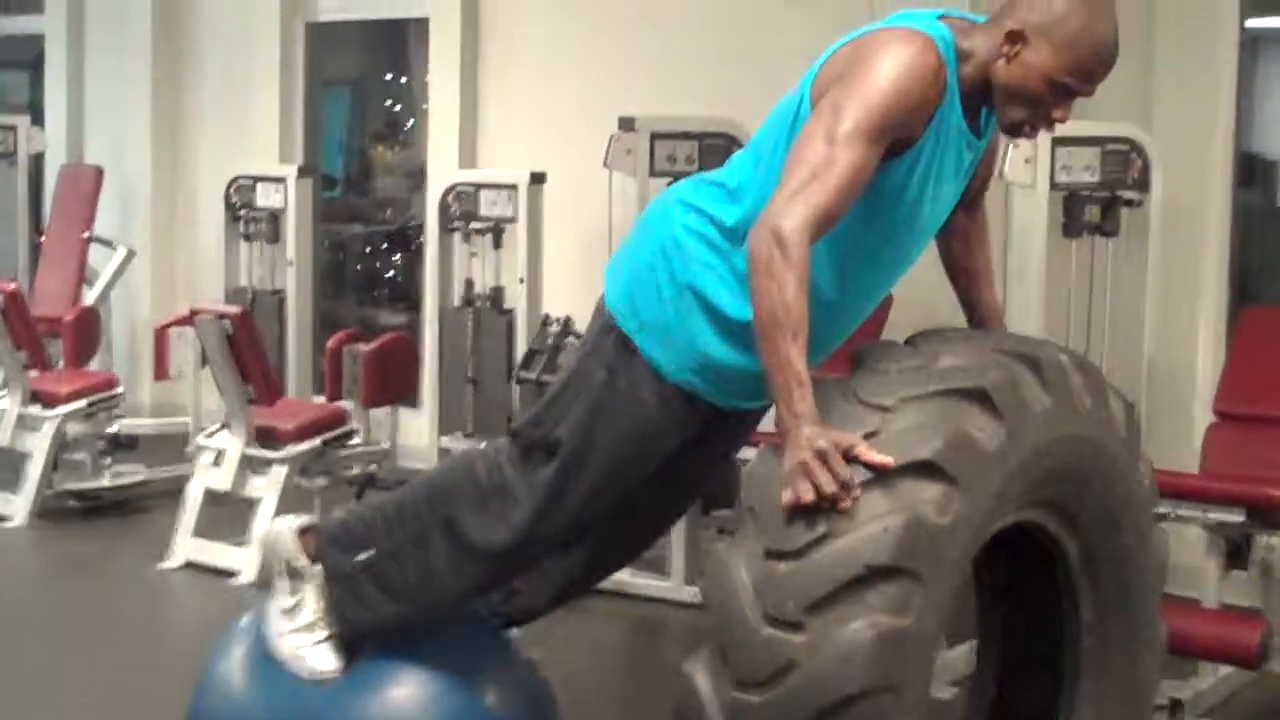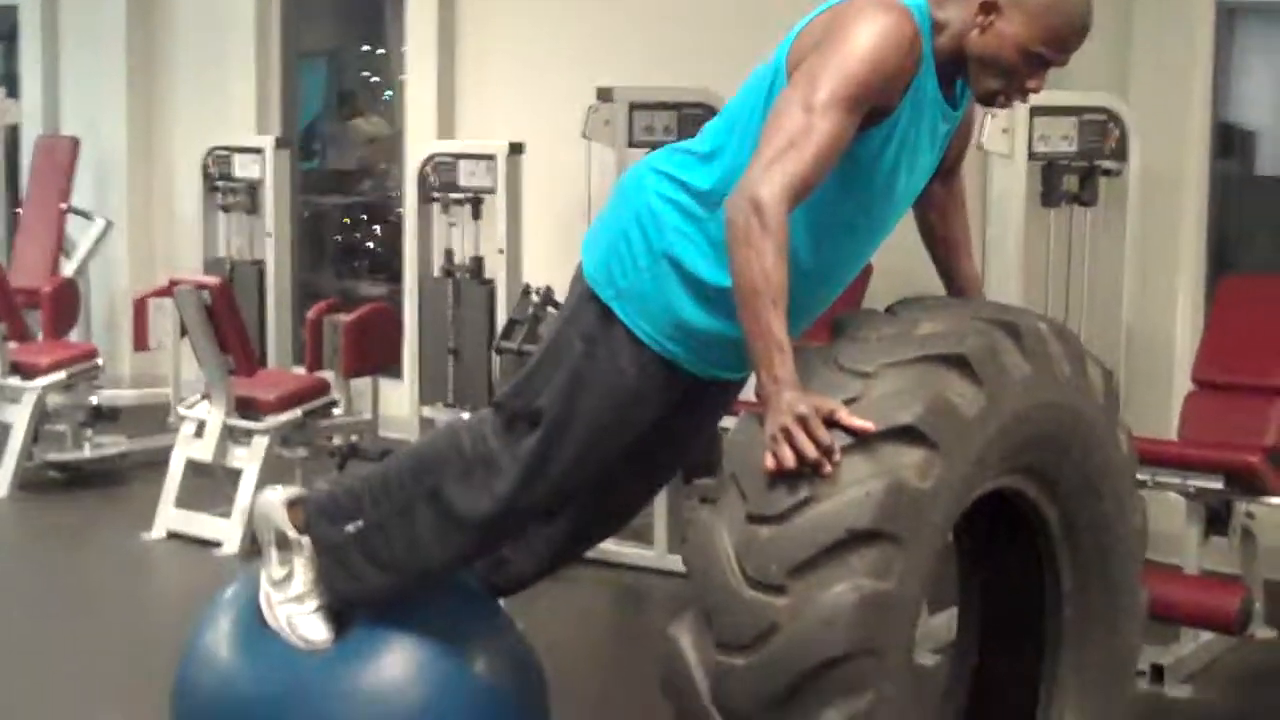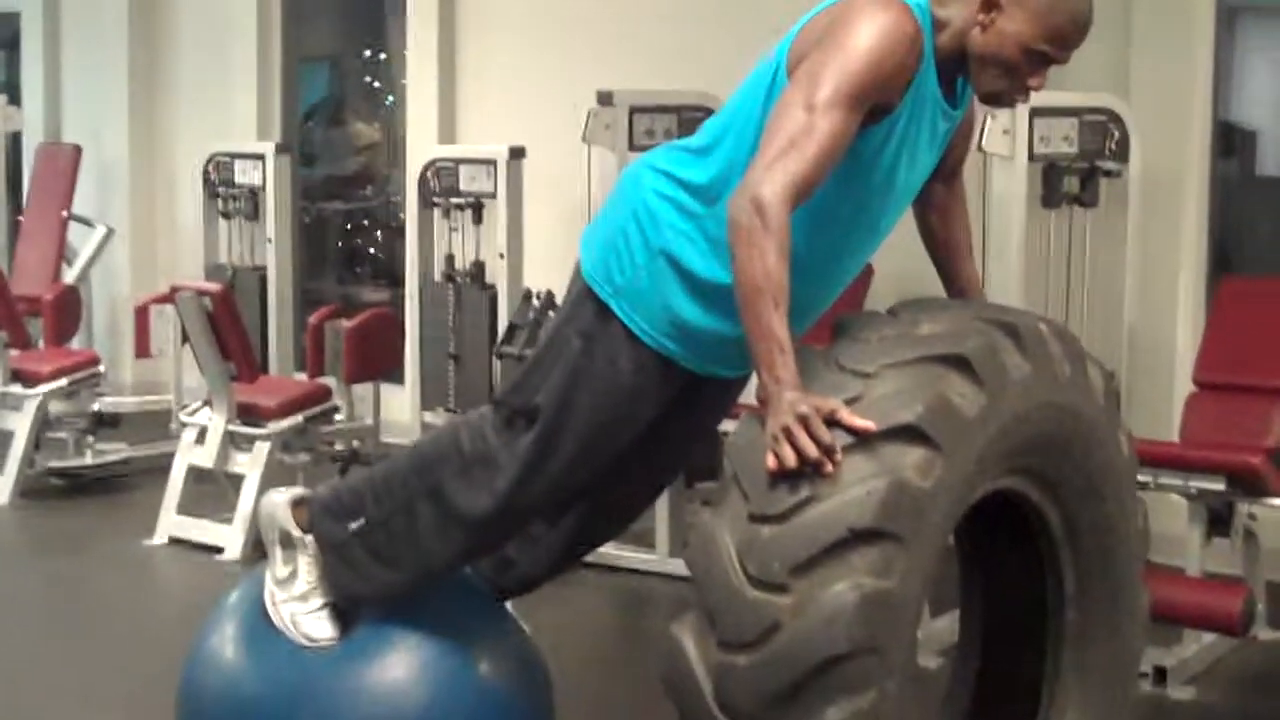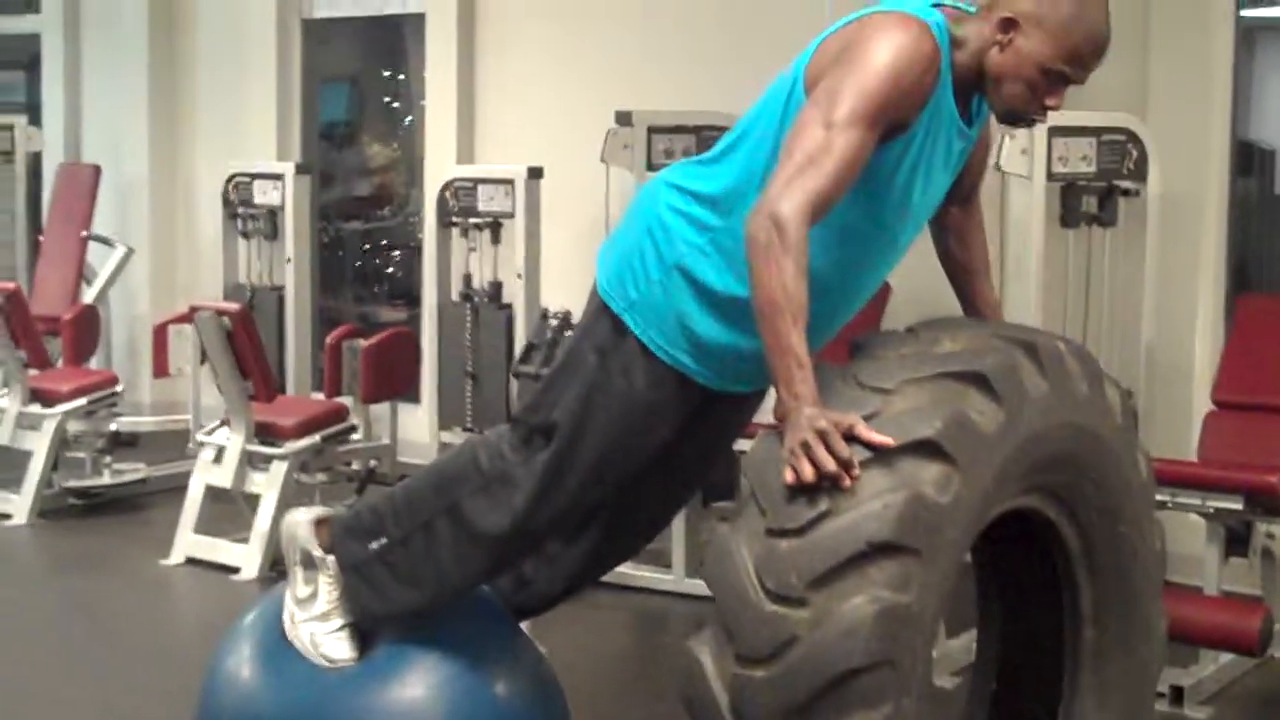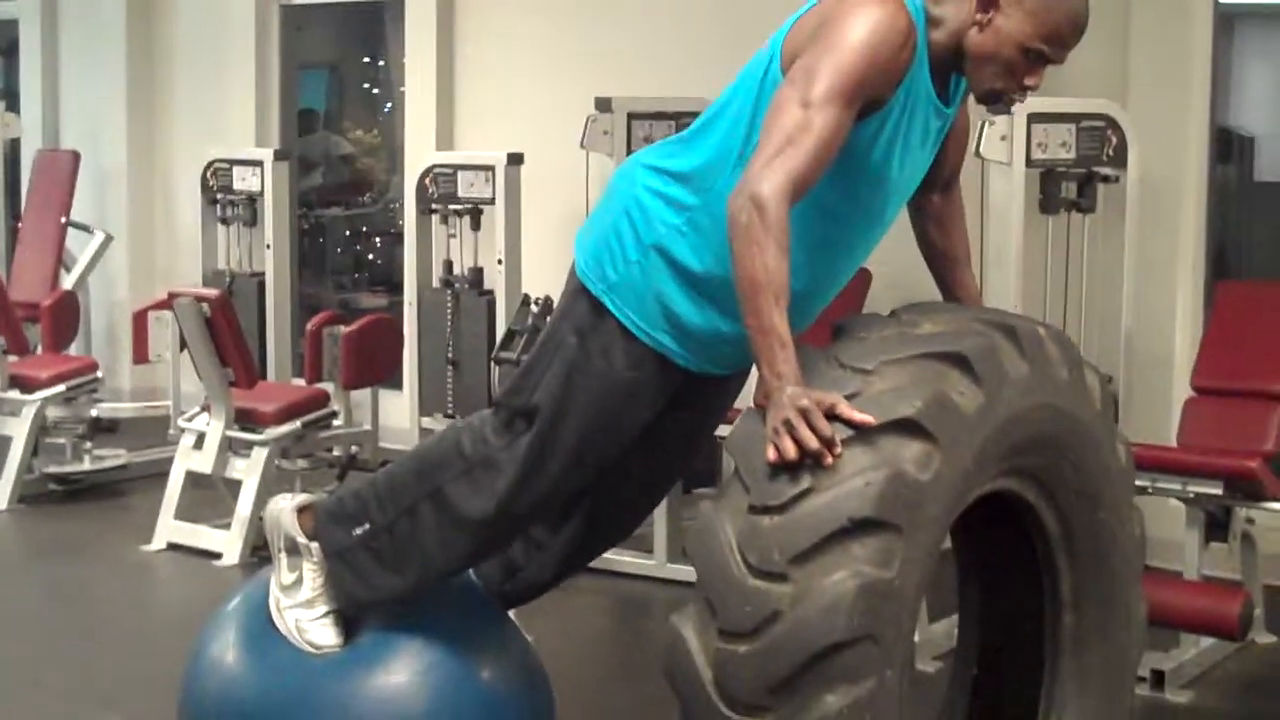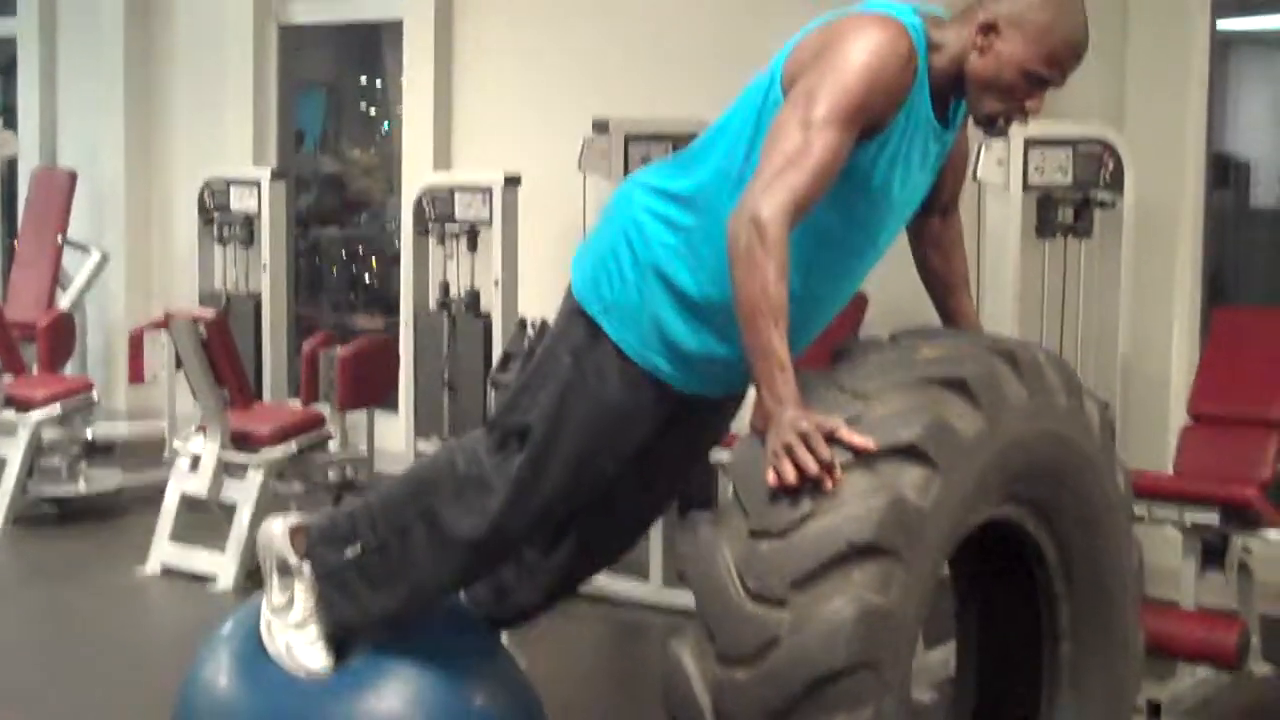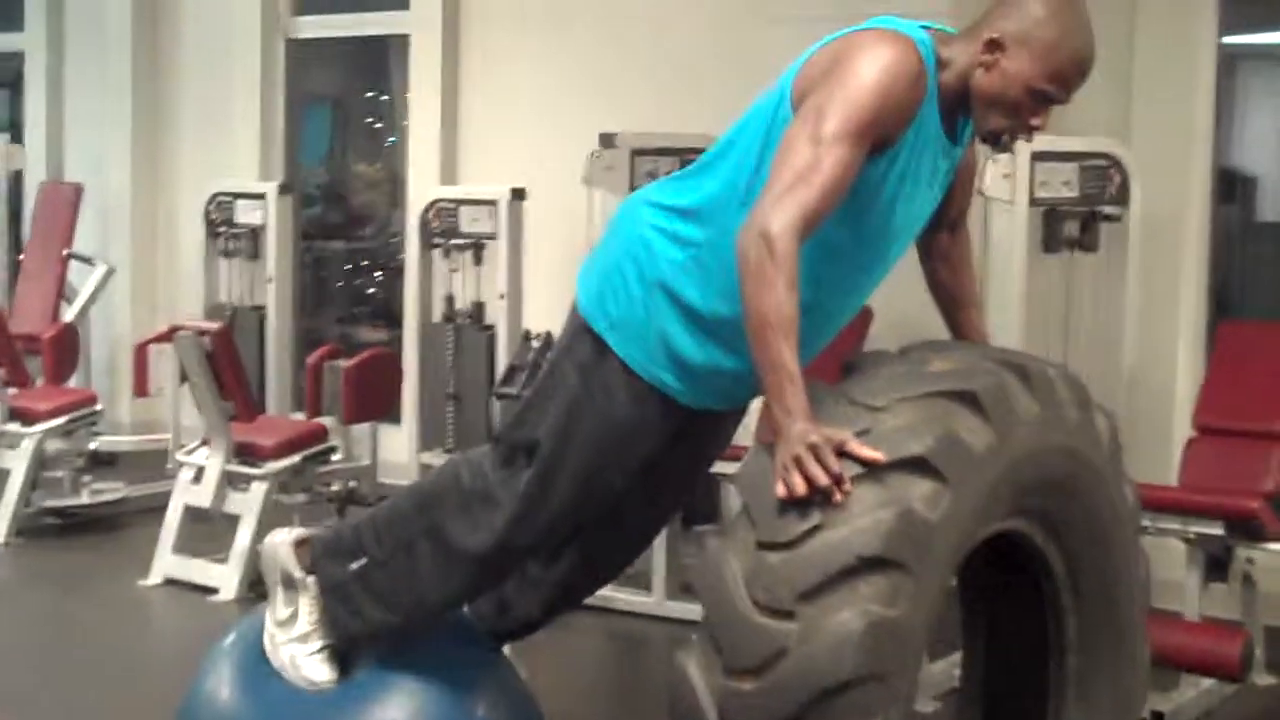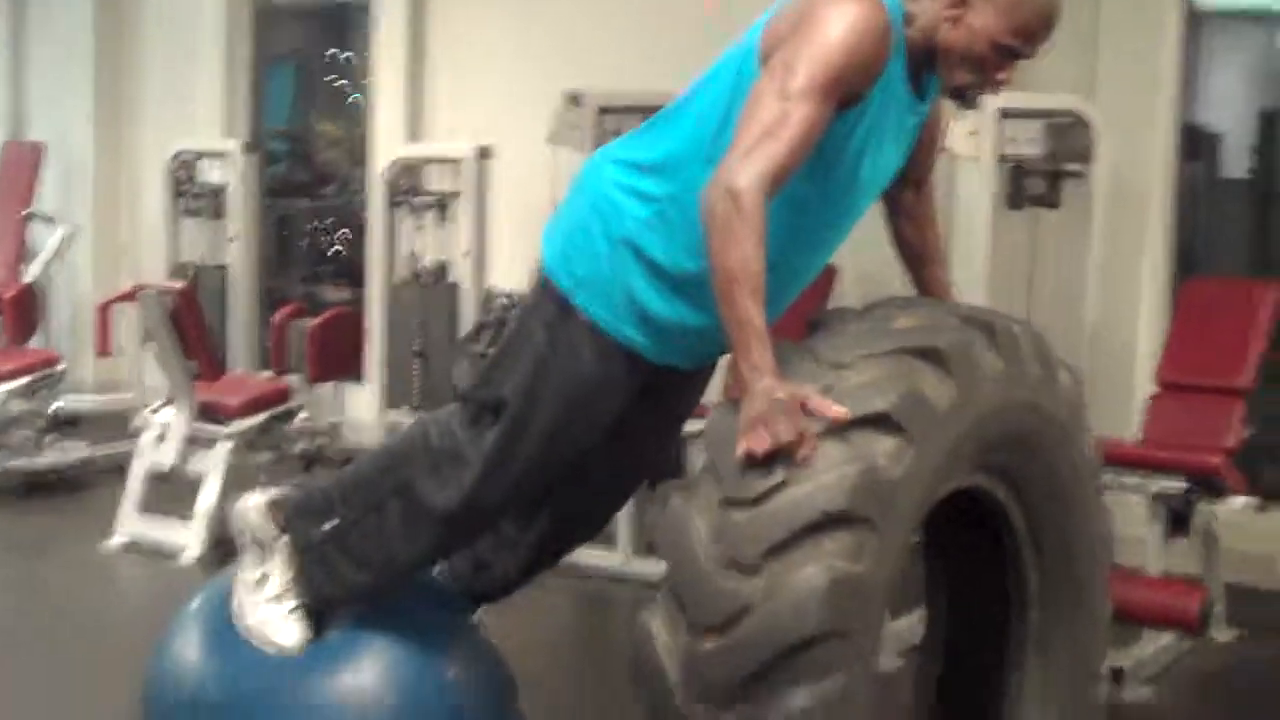
dt=0.2s
person 1, frame 1
left shoulder: (981, 112)
left elbow: (962, 218)
right elbow: (783, 232)
right wrist: (801, 423)
left hip: (744, 347)
right hip: (687, 306)
left knee: (619, 522)
right knee: (541, 488)
left ankle: (465, 608)
right ankle: (322, 558)
person 1, frame 2
left shoulder: (958, 80)
left elbow: (938, 192)
right elbow: (759, 201)
right wrist: (783, 390)
left hip: (725, 317)
right hip: (665, 273)
left knee: (606, 491)
right knee: (526, 457)
left ankle: (453, 578)
right ankle: (310, 528)
person 1, frame 3
left shoulder: (957, 85)
left elbow: (939, 190)
right elbow: (761, 200)
right wrist: (783, 390)
left hip: (723, 318)
right hip: (662, 273)
left knee: (611, 492)
right knee: (524, 456)
left ankle: (457, 582)
right ankle: (315, 530)
person 1, frame 4
left shoulder: (974, 97)
left elbow: (956, 210)
right elbow: (779, 217)
right wrist: (800, 405)
left hip: (741, 336)
right hip: (677, 288)
left knee: (629, 512)
right knee: (543, 474)
left ankle: (481, 602)
right ankle: (336, 547)
person 1, frame 5
left shoulder: (954, 87)
left elbow: (936, 197)
right elbow: (759, 196)
right wrist: (783, 386)
left hip: (722, 317)
right hip: (657, 271)
left knee: (616, 496)
right knee: (524, 456)
left ankle: (466, 588)
right ankle: (320, 534)
person 1, frame 6
left shoulder: (952, 111)
left elbow: (935, 222)
right elbow: (760, 217)
right wrist: (783, 408)
left hip: (718, 343)
right hip: (652, 295)
left knee: (607, 519)
right knee: (516, 480)
left ankle: (460, 612)
right ankle: (311, 557)
person 1, frame 7
left shoulder: (959, 122)
left elbow: (944, 236)
right elbow: (772, 232)
right wrist: (793, 420)
left hip: (724, 357)
right hip: (658, 310)
left knee: (610, 534)
right knee: (525, 492)
left ankle: (465, 623)
right ankle: (315, 569)
person 1, frame 8
left shoulder: (925, 78)
left elbow: (907, 195)
right elbow: (736, 190)
right wrist: (761, 382)
left hip: (691, 311)
right hip: (627, 264)
left knee: (584, 492)
right knee: (493, 450)
left ankle: (438, 589)
right ankle: (287, 530)
